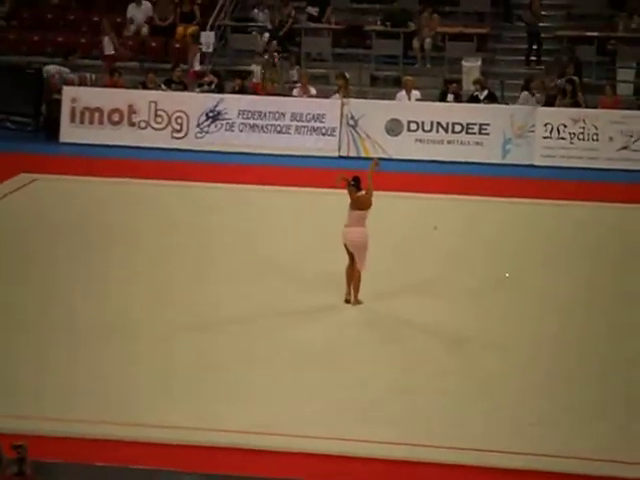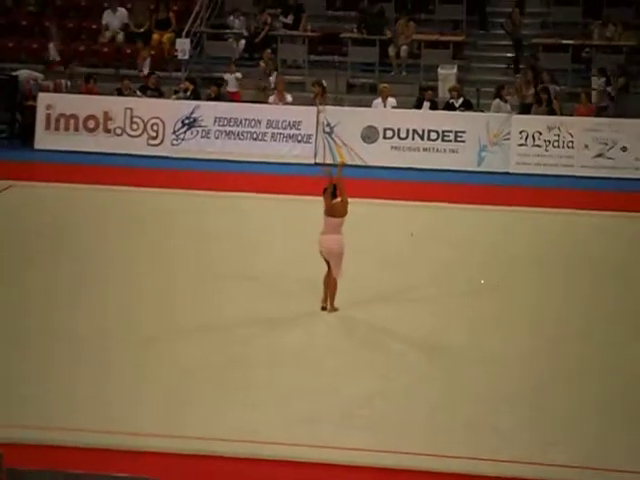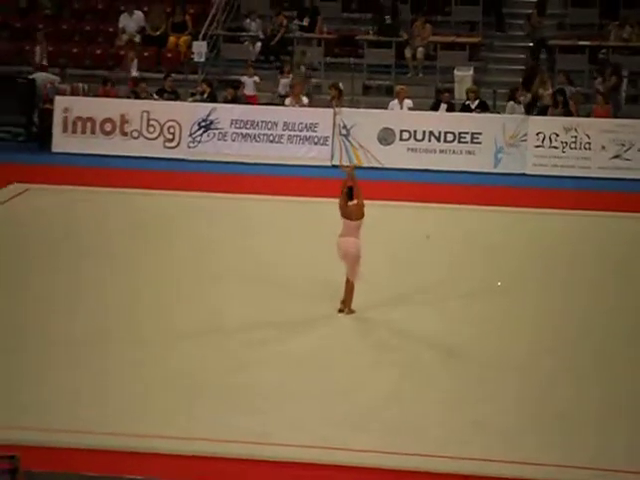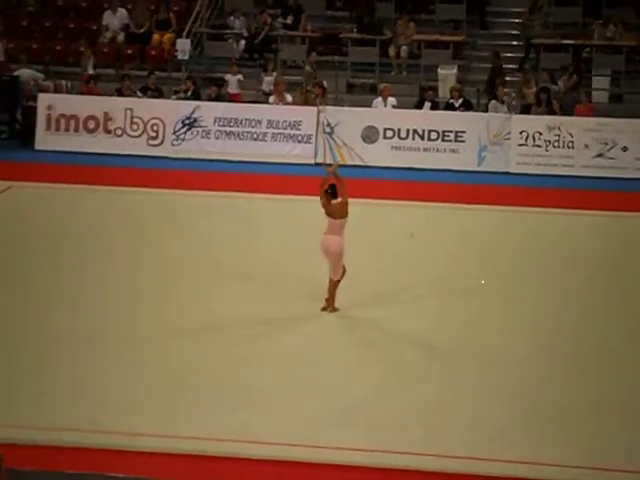
dt=0.4s
person 1, frame 1
left shoulder: (355, 199)
right shoulder: (368, 197)
left elbow: (350, 185)
right elbow: (369, 179)
left wrist: (345, 180)
right wrist: (373, 166)
left hip: (348, 232)
right hip: (360, 234)
left knee: (351, 262)
right knee: (358, 267)
left ankle: (348, 293)
right ankle: (355, 298)
person 1, frame 2
left shoulder: (328, 206)
right shoulder: (344, 205)
left elbow: (330, 189)
right elbow: (341, 187)
left wrist: (329, 176)
right wrist: (340, 172)
left hip: (323, 240)
right hip: (336, 241)
left knee: (330, 270)
right knee: (334, 274)
left ankle: (324, 300)
right ankle: (331, 305)
person 1, frame 3
left shoulder: (343, 209)
right shoulder: (360, 207)
left elbow: (343, 191)
right elbow: (357, 189)
left wrist: (347, 176)
right wrist: (352, 174)
left hip: (342, 242)
right hip: (353, 244)
left knee: (351, 275)
right knee: (351, 277)
left ankle: (344, 302)
right ankle: (348, 307)
person 1, frame 4
left shoulder: (327, 208)
right shoulder: (344, 204)
left elbow: (321, 190)
right elbow: (342, 186)
left wrist: (328, 175)
right wrist: (335, 173)
left hip: (326, 240)
right hip: (336, 243)
left knee: (340, 271)
right knee: (335, 275)
left ankle: (329, 300)
right ankle: (330, 305)
